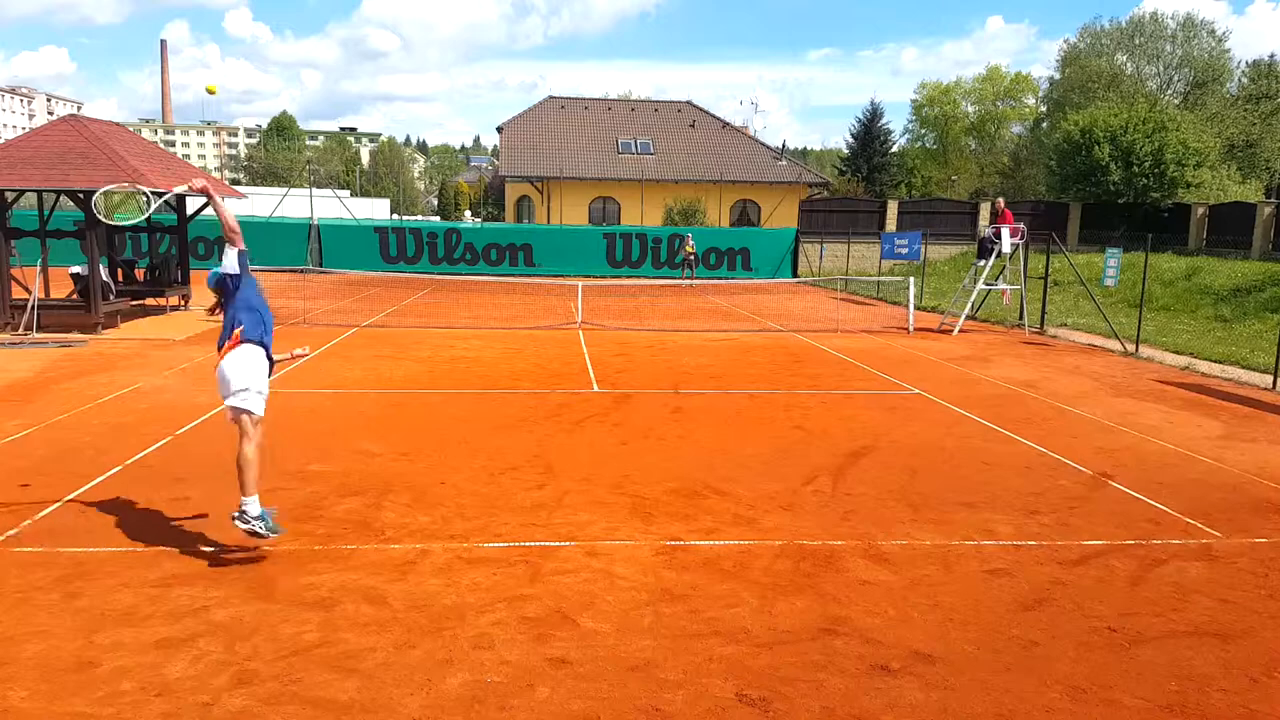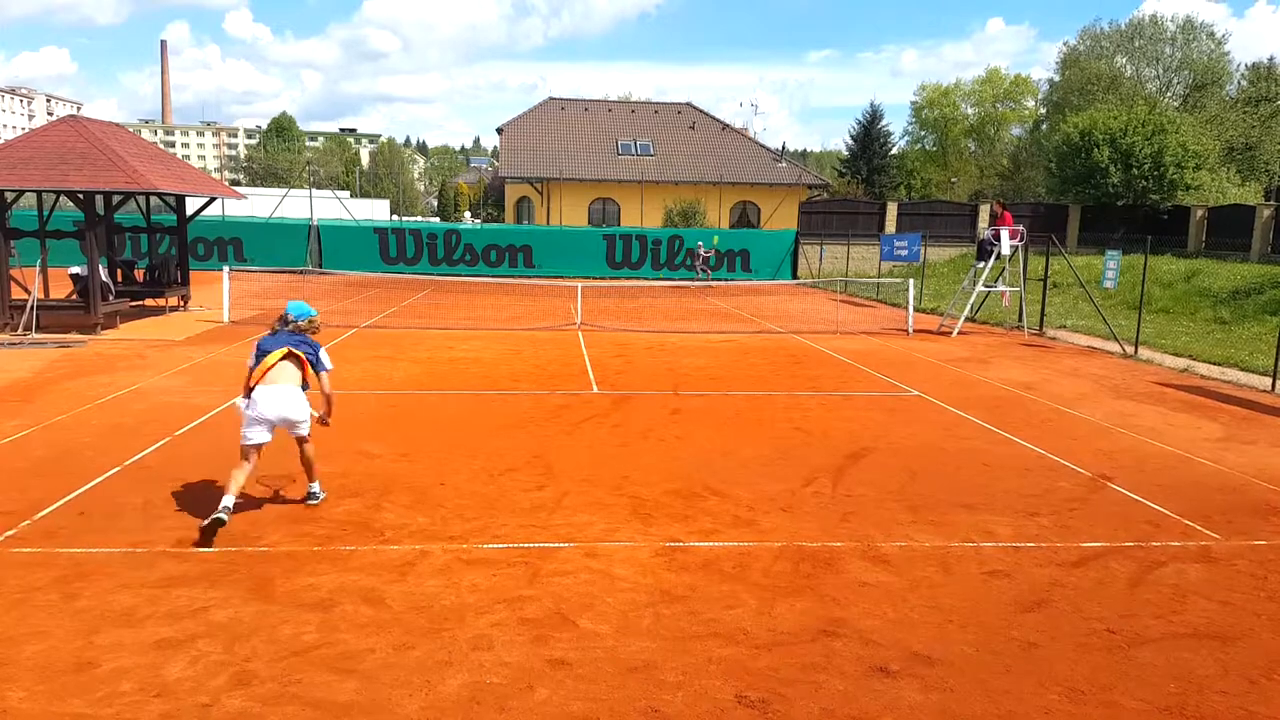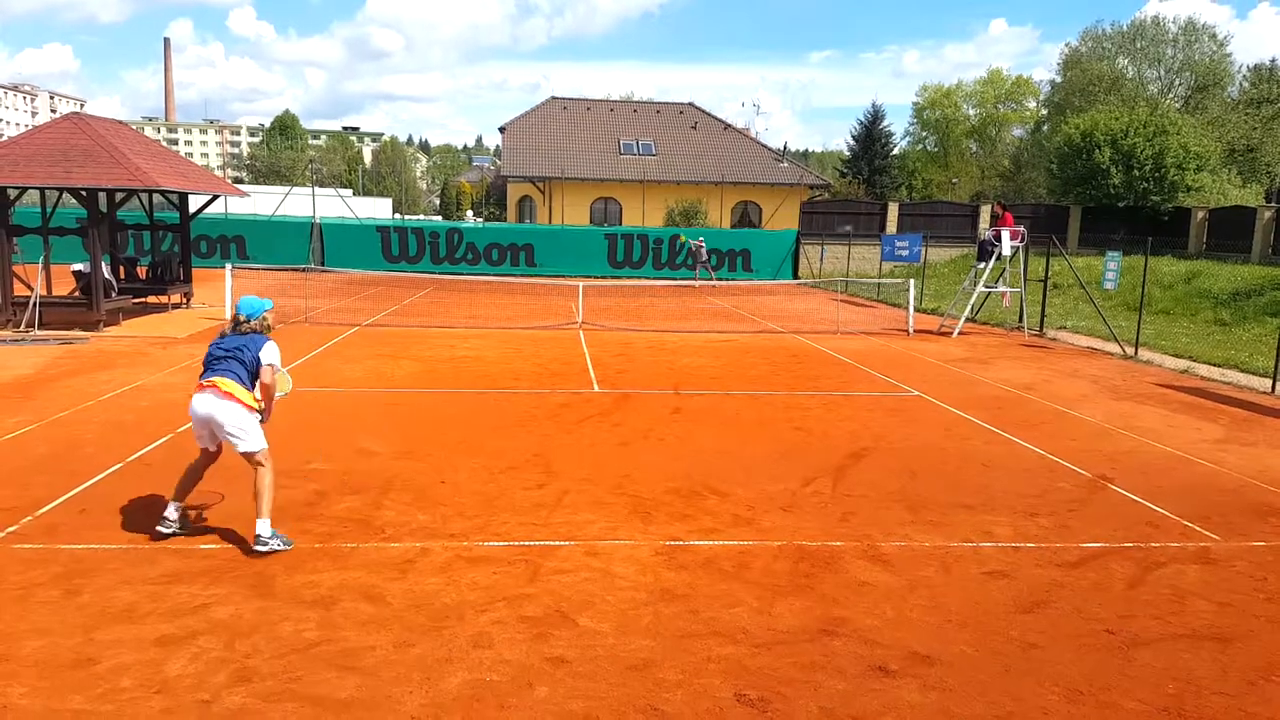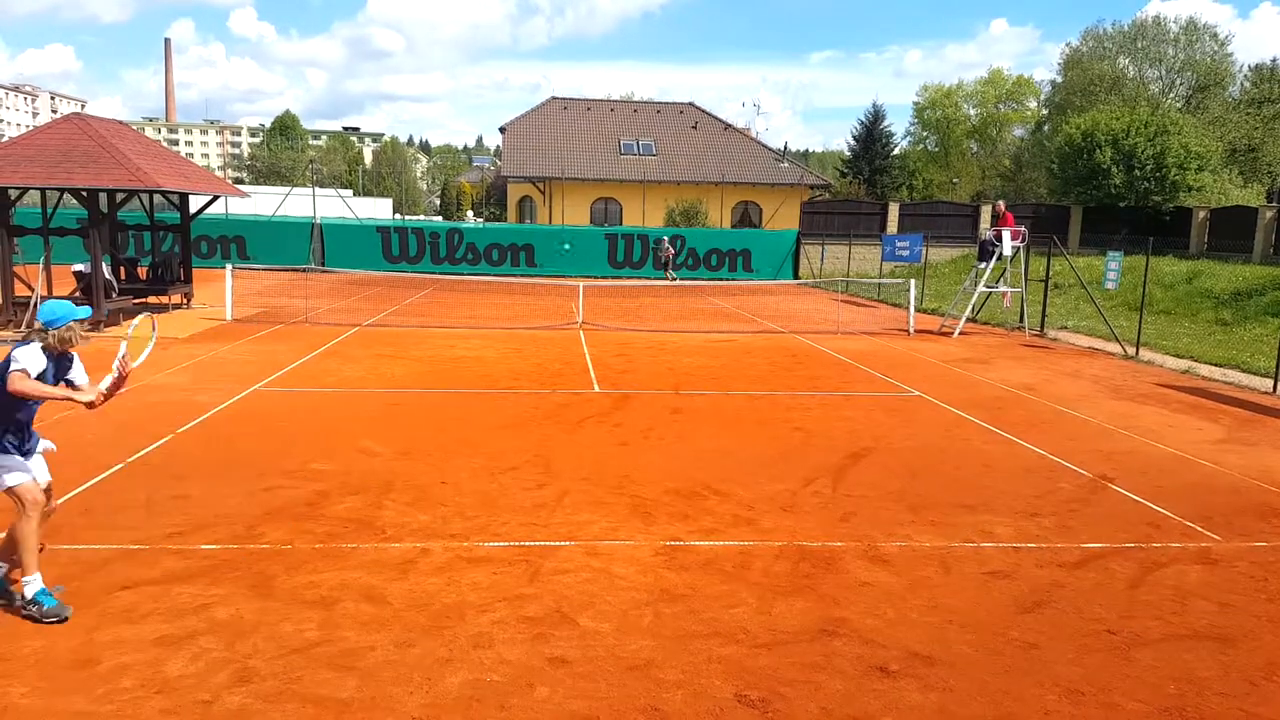
dt=0.7s
person 1, frame 1
left shoulder: (236, 307)
right shoulder: (234, 279)
right elbow: (233, 233)
left wrist: (287, 355)
right wrist: (211, 192)
left hip: (240, 361)
right hip: (243, 360)
left knee: (252, 432)
right knee: (250, 433)
left ankle: (252, 508)
right ankle: (250, 509)
person 1, frame 2
left shoulder: (264, 342)
right shoulder: (315, 348)
left elbow: (248, 380)
right elbow: (326, 390)
left wrist: (246, 401)
right wrist: (327, 413)
left hip: (261, 398)
right hip: (292, 399)
left knee: (247, 458)
right knee: (303, 440)
left ankle: (224, 508)
right ankle: (314, 489)
person 1, frame 3
left shoulder: (220, 342)
right shoulder: (266, 344)
right elbow: (267, 380)
right wrist: (268, 409)
left hip: (200, 402)
right hip: (231, 406)
left knee: (208, 456)
right knee: (263, 463)
left ankle: (171, 516)
right ankle: (264, 534)
person 1, frame 4
left shoulder: (66, 358)
right shoulder: (29, 352)
left elbow: (93, 401)
left wrist: (117, 383)
right wrist: (75, 395)
left knee: (46, 503)
right knee: (33, 502)
right ankle: (33, 590)
